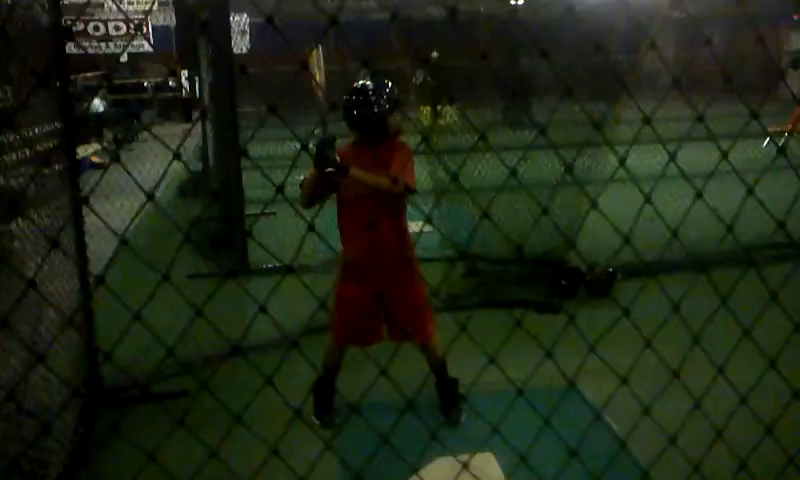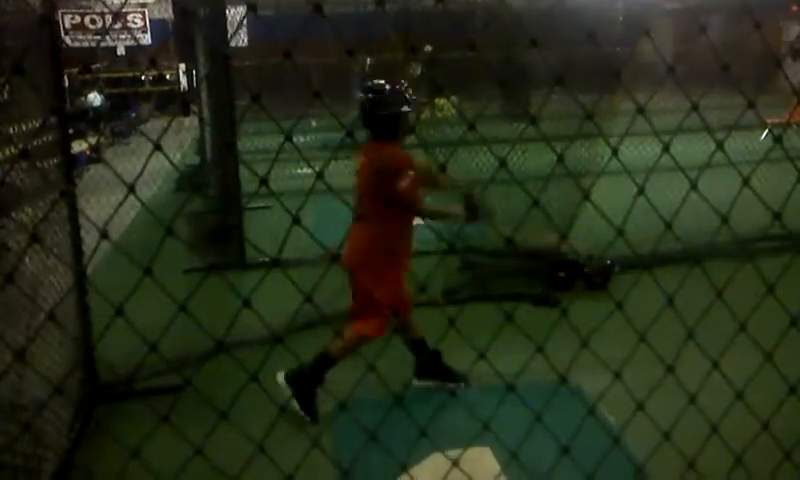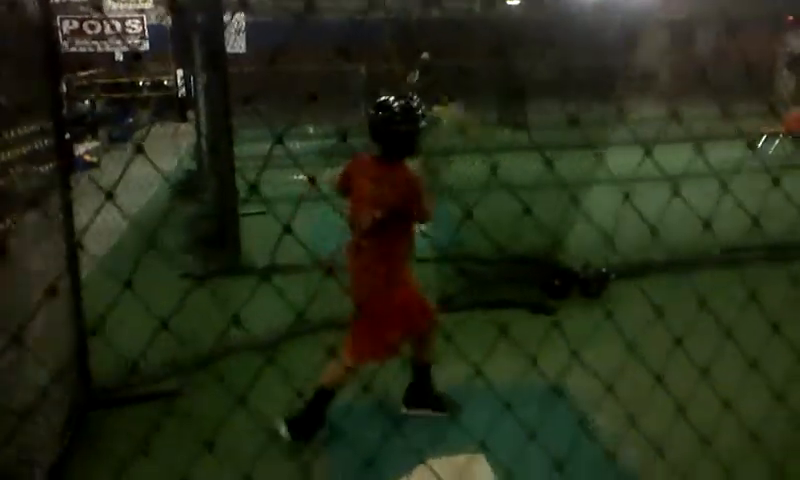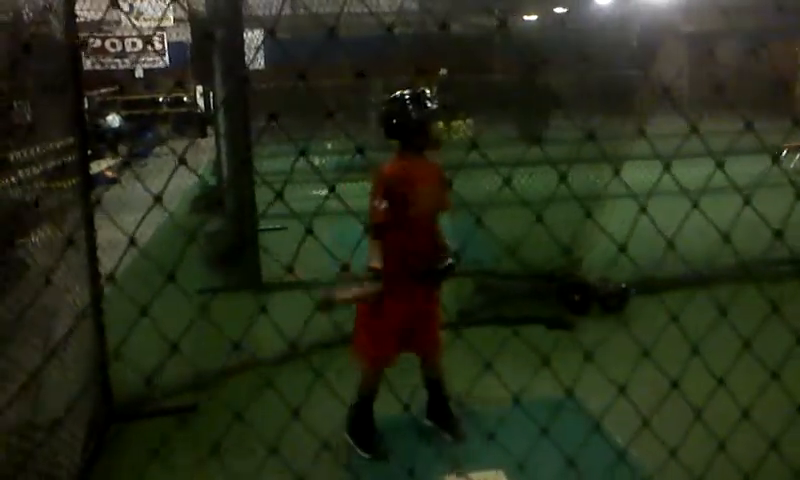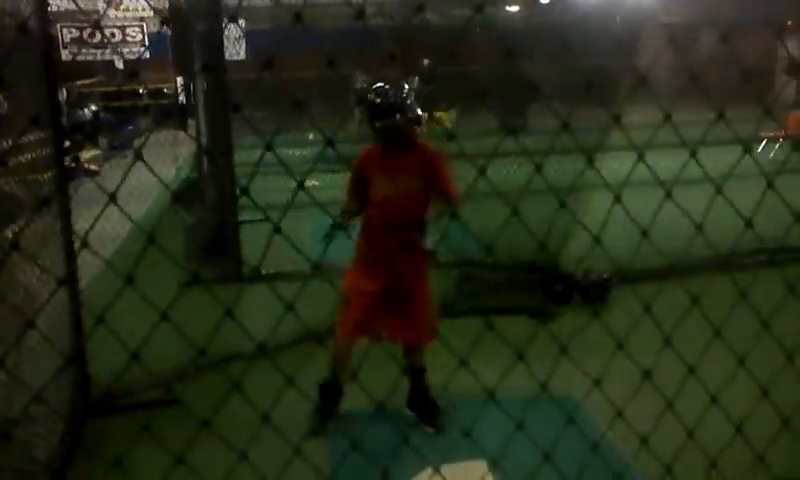
dt=1s
person 1, frame 1
left shoulder: (399, 150)
right shoulder: (341, 155)
left elbow: (397, 186)
right elbow: (307, 200)
left wrist: (348, 170)
right wrist: (319, 165)
left hip: (398, 262)
right hip: (358, 264)
left knee: (421, 330)
right knee: (343, 333)
left ankle: (447, 389)
right ankle: (324, 392)
person 1, frame 2
left shoulder: (376, 149)
right shoulder: (391, 158)
left elbow: (420, 171)
right elbow: (417, 208)
left wrist: (442, 180)
right wrist: (461, 211)
left hip: (374, 247)
right hip: (375, 254)
left knee: (398, 310)
right knee: (365, 326)
left ankle: (428, 364)
right ankle: (304, 378)
person 1, frame 3
left shoulder: (361, 164)
right shoulder: (407, 180)
left elbow: (339, 187)
right elbow: (422, 214)
left hip: (386, 269)
right hip: (383, 274)
left knee: (423, 321)
right knee: (361, 349)
left ankle: (420, 391)
right ankle: (307, 416)
person 1, frame 4
left shoulder: (433, 169)
right shoulder: (391, 174)
right elbow: (379, 230)
left wrist: (442, 251)
right wrist: (377, 267)
left hip: (425, 274)
right hip: (394, 277)
left knee: (428, 343)
right knee: (378, 351)
left ankle: (437, 405)
right ankle: (360, 418)
person 1, frame 5
left shoulder: (429, 157)
right shoulder: (368, 159)
left elbow: (450, 199)
right elbow: (356, 199)
left wrist: (420, 219)
right wrist: (343, 218)
left hip: (410, 258)
right hip: (371, 257)
left knee: (414, 329)
right knee: (348, 328)
left ankle: (419, 394)
right ankle: (331, 393)
